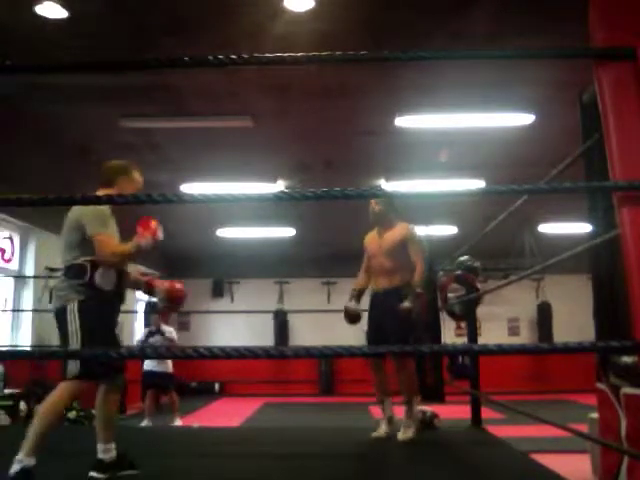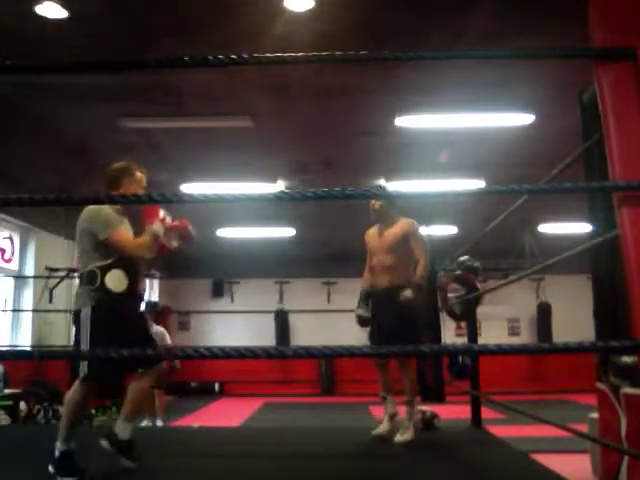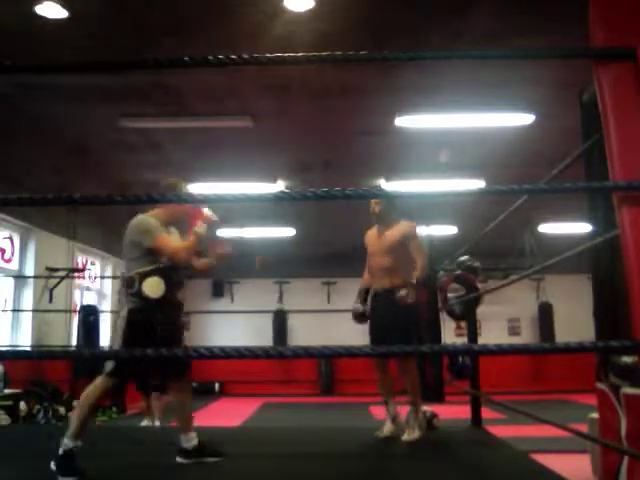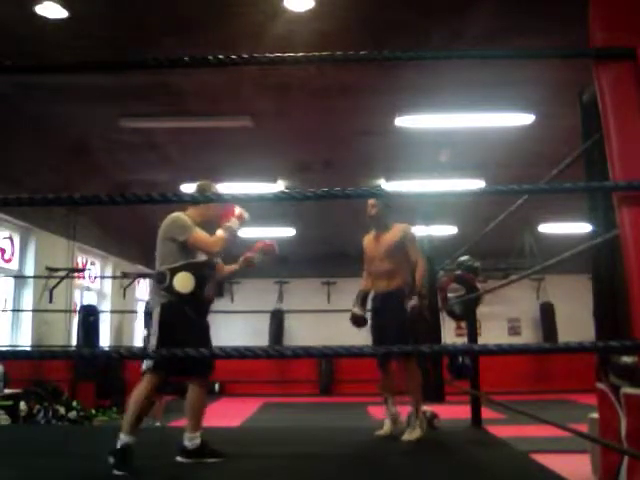
dt=0.4s
person 1, frame 1
left shoulder: (100, 212)
right shoulder: (95, 208)
left elbow: (112, 269)
right elbow: (108, 255)
right wrist: (142, 242)
left hip: (96, 305)
right hip: (80, 304)
left knee: (112, 378)
right knee: (74, 382)
person 1, frame 2
left shoulder: (119, 217)
right shoulder: (98, 212)
left elbow: (137, 257)
right elbow: (135, 250)
left wrist: (166, 239)
right wrist: (157, 227)
left hip: (123, 306)
right hip: (98, 307)
left knee: (152, 366)
right knee: (88, 381)
left ankle: (120, 434)
right ankle: (62, 454)
person 1, frame 3
left shoulder: (171, 231)
right shoulder: (144, 223)
left elbow: (191, 263)
right elbow: (180, 253)
left wrist: (217, 258)
right wrist: (200, 228)
left hip: (165, 315)
right hip: (140, 313)
left knee: (181, 378)
right knee: (109, 379)
left ankle: (189, 446)
right ankle: (66, 450)
person 1, frame 4
left shoulder: (202, 232)
right shoulder: (177, 221)
left elbow: (218, 272)
right elbow: (213, 246)
left wrist: (249, 258)
right wrist: (233, 223)
left hip: (194, 312)
right hip: (170, 308)
left knee: (201, 375)
right knee: (154, 375)
left ankle: (192, 444)
right ankle: (123, 445)
person 2, frame 1
left shoulder: (405, 232)
right shoulder: (369, 238)
left elbow: (419, 265)
left wrist: (414, 296)
right wrist: (354, 298)
left hip: (399, 299)
right hip: (377, 300)
left knee: (403, 358)
right knee: (376, 360)
left ankle: (410, 417)
right ankle: (387, 418)
person 2, frame 2
left shoulder: (407, 226)
right shoulder: (370, 235)
left elbow: (423, 260)
left wrist: (415, 288)
right wrist: (363, 300)
left hip: (402, 296)
right hip: (379, 298)
left knee: (405, 357)
right knee: (380, 359)
left ankle: (409, 419)
right ankle: (390, 415)
person 2, frame 3
left shoulder: (406, 229)
right shoulder: (369, 236)
left elbow: (421, 262)
left wrist: (411, 288)
right wrist: (361, 298)
left hip: (401, 299)
right hip: (378, 300)
left knee: (405, 359)
right knee: (380, 360)
left ankle: (416, 418)
right ankle: (393, 417)
person 2, frame 4
left shoulder: (403, 232)
right shoulder: (367, 241)
left elbow: (420, 263)
left wrist: (418, 295)
right wrist: (359, 302)
left hip: (401, 299)
right hip: (379, 301)
left knee: (406, 358)
right knee: (382, 361)
left ankle: (417, 418)
right ankle: (392, 417)
